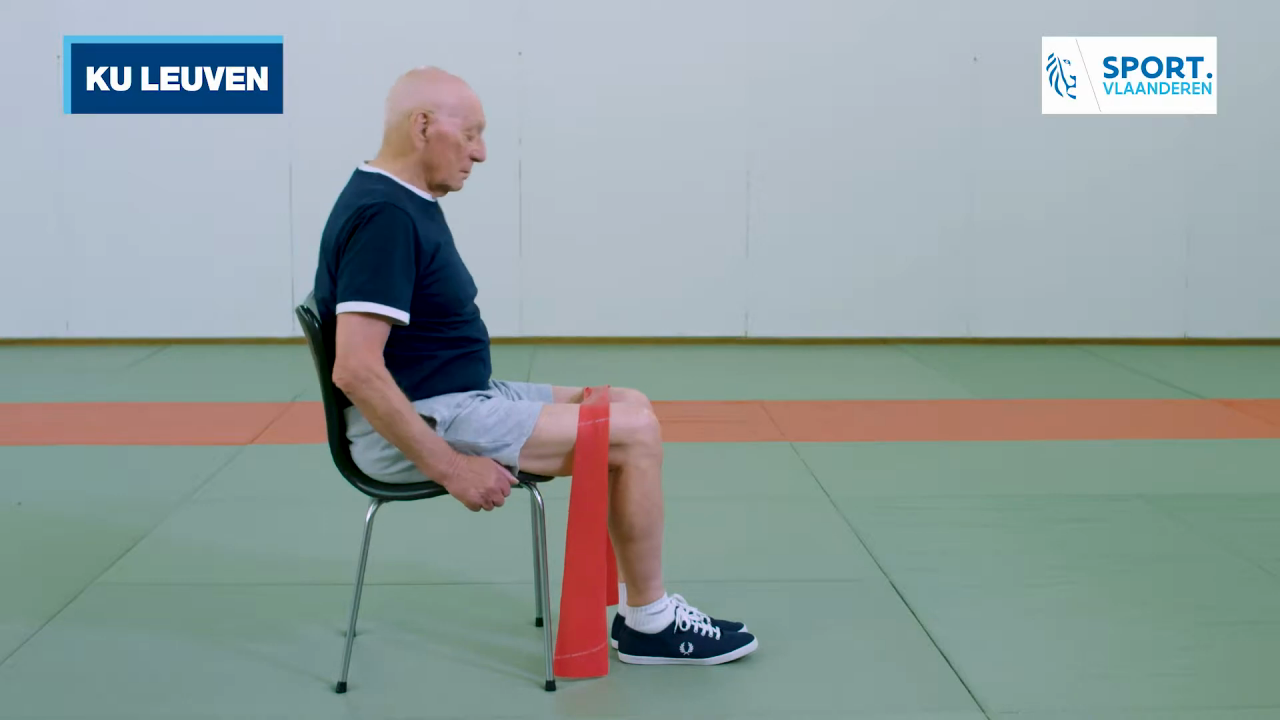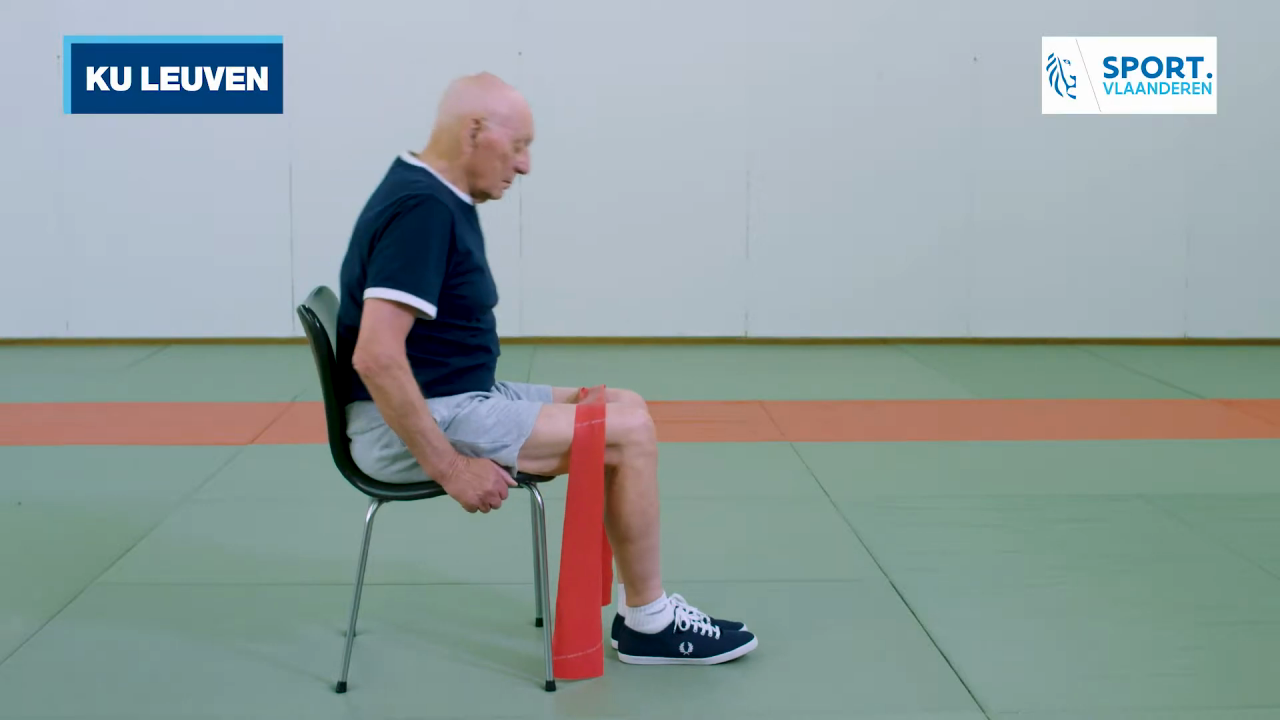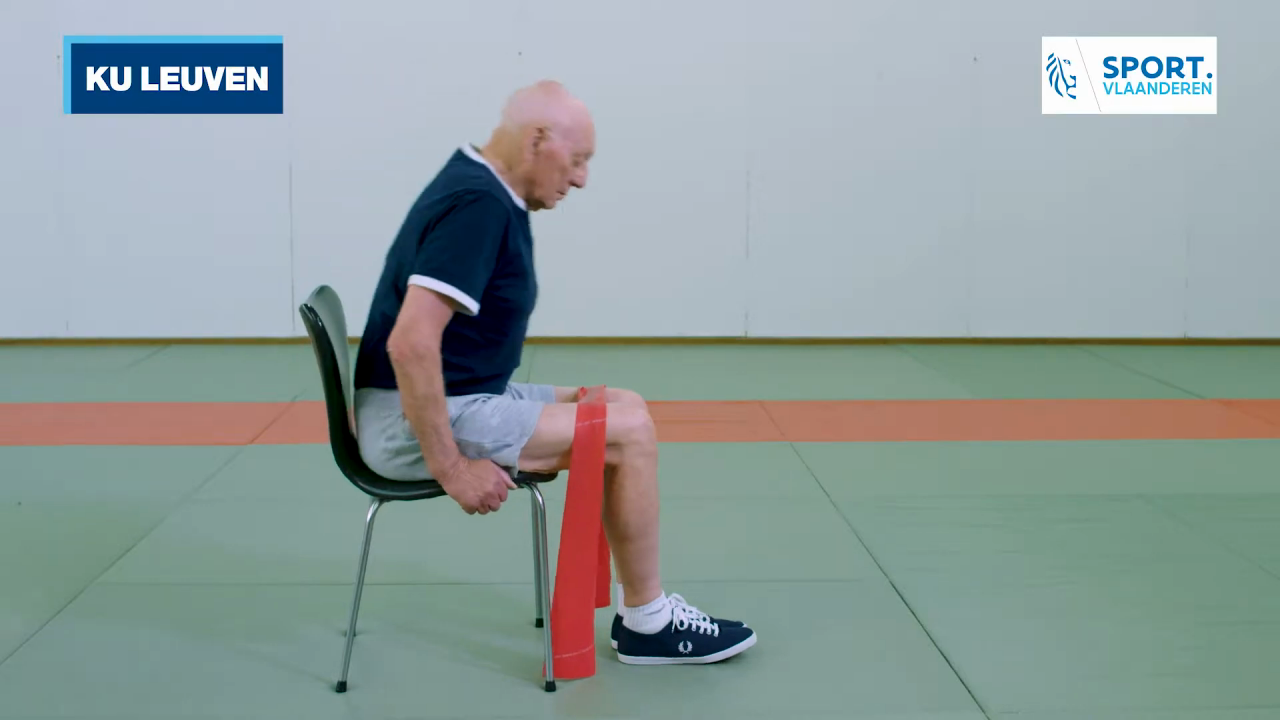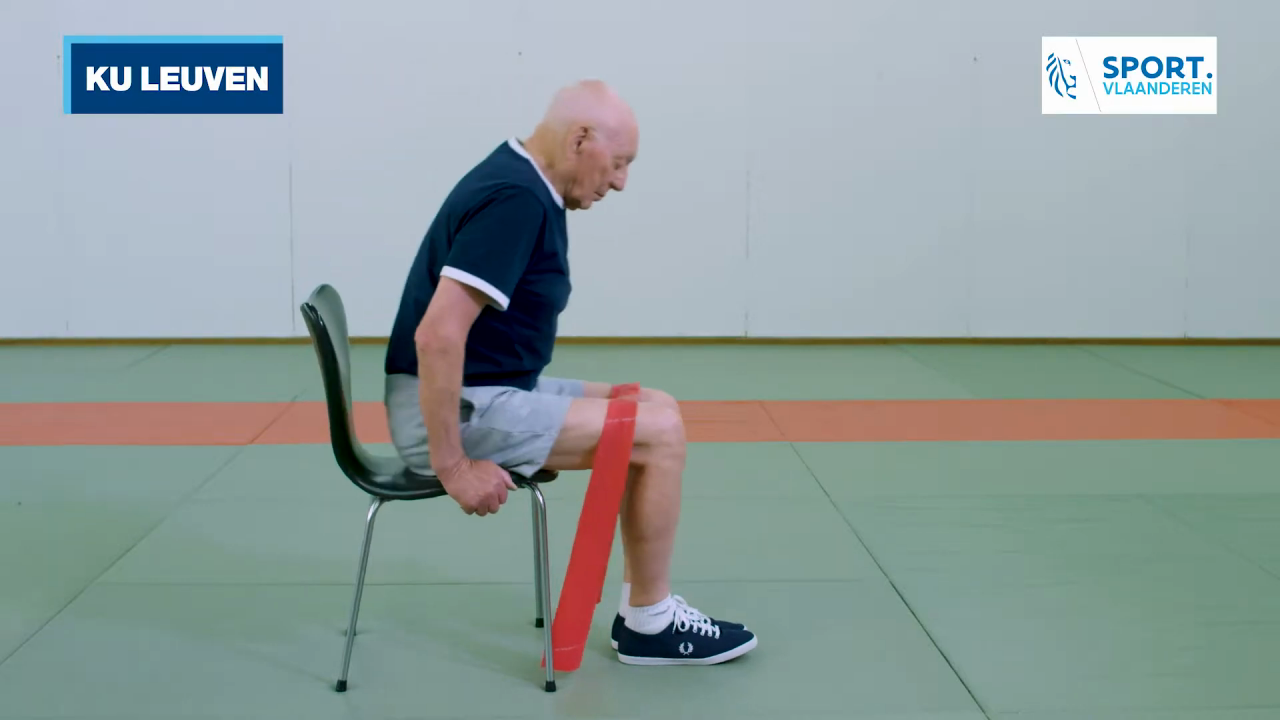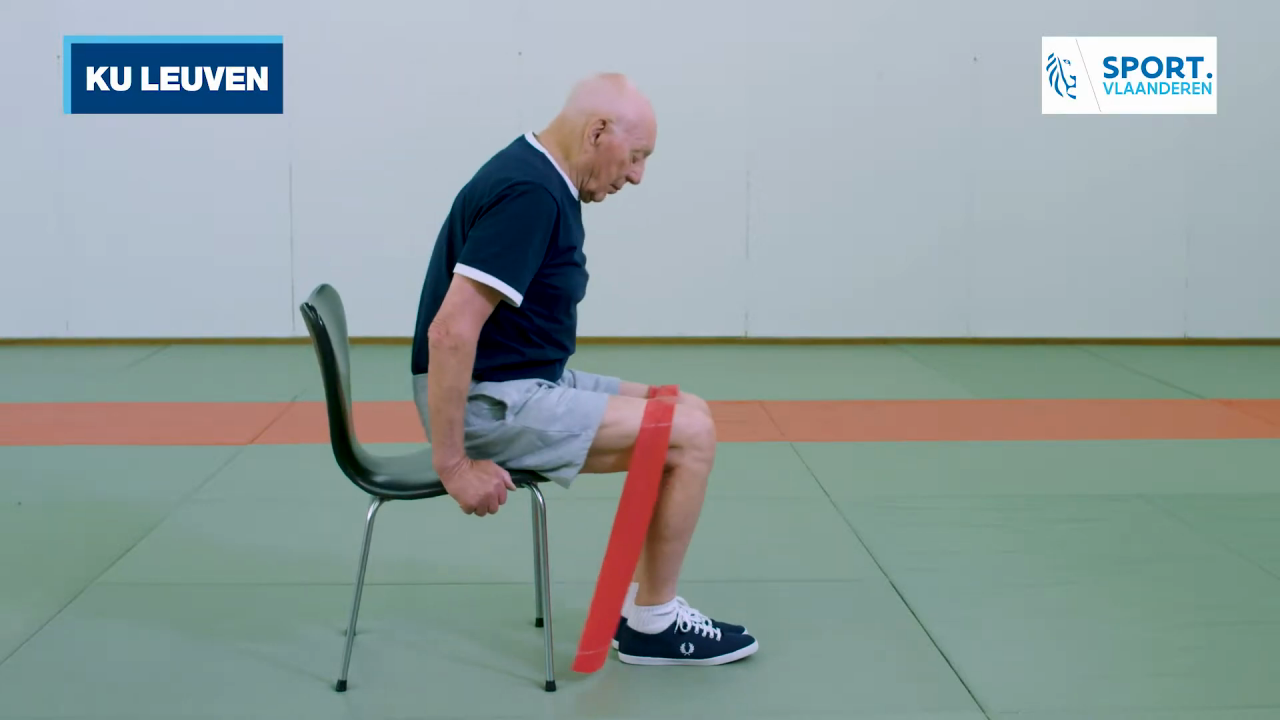
dt=0.2s
person 1, frame 1
left shoulder: (403, 201)
right shoulder: (384, 215)
right elbow: (356, 369)
right wrist: (448, 467)
left hip: (460, 400)
right hip: (425, 424)
left knee: (630, 408)
right knee: (634, 434)
left ankle: (642, 608)
right ankle: (650, 623)
person 1, frame 2
left shoulder: (434, 197)
right shoulder: (423, 208)
right elbow: (377, 356)
right wrist: (449, 467)
left hip: (459, 399)
right hip: (418, 424)
left knee: (625, 408)
right knee: (629, 435)
left ankle: (643, 608)
right ankle: (650, 623)
person 1, frame 3
left shoulder: (486, 194)
right shoulder: (478, 206)
right elbow: (410, 343)
right wrist: (450, 466)
left hip: (466, 398)
right hip: (416, 420)
left knee: (626, 408)
right knee: (629, 434)
left ankle: (645, 608)
right ankle: (648, 623)
person 1, frame 4
left shoulder: (522, 185)
right shoulder: (515, 199)
right elbow: (438, 335)
right wrist: (453, 465)
left hip: (492, 392)
right hip: (456, 409)
left knee: (656, 408)
right knee: (658, 434)
left ankle: (647, 610)
right ankle: (650, 623)
person 1, frame 5
left shoulder: (536, 176)
right shoulder: (530, 194)
right elbow: (452, 332)
right wrist: (453, 465)
left hip: (524, 384)
right hip: (489, 403)
left knee: (688, 412)
right knee: (689, 437)
left ankle: (648, 606)
right ankle: (653, 622)
